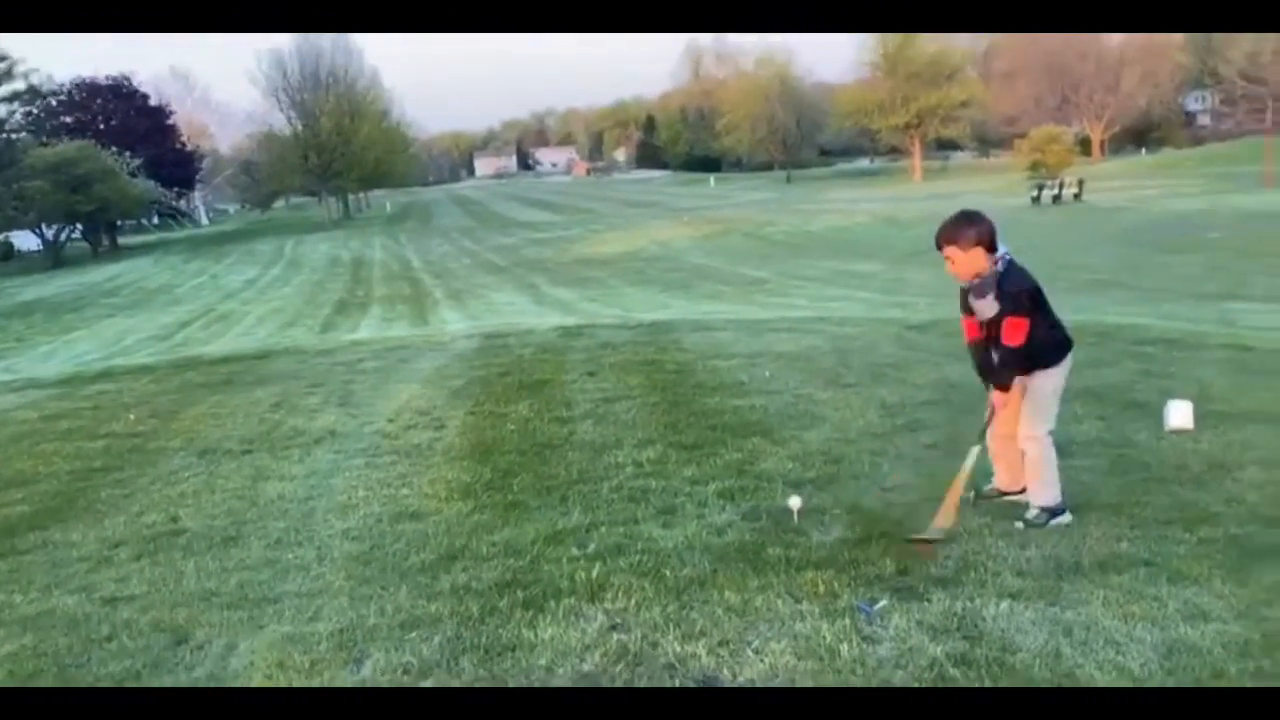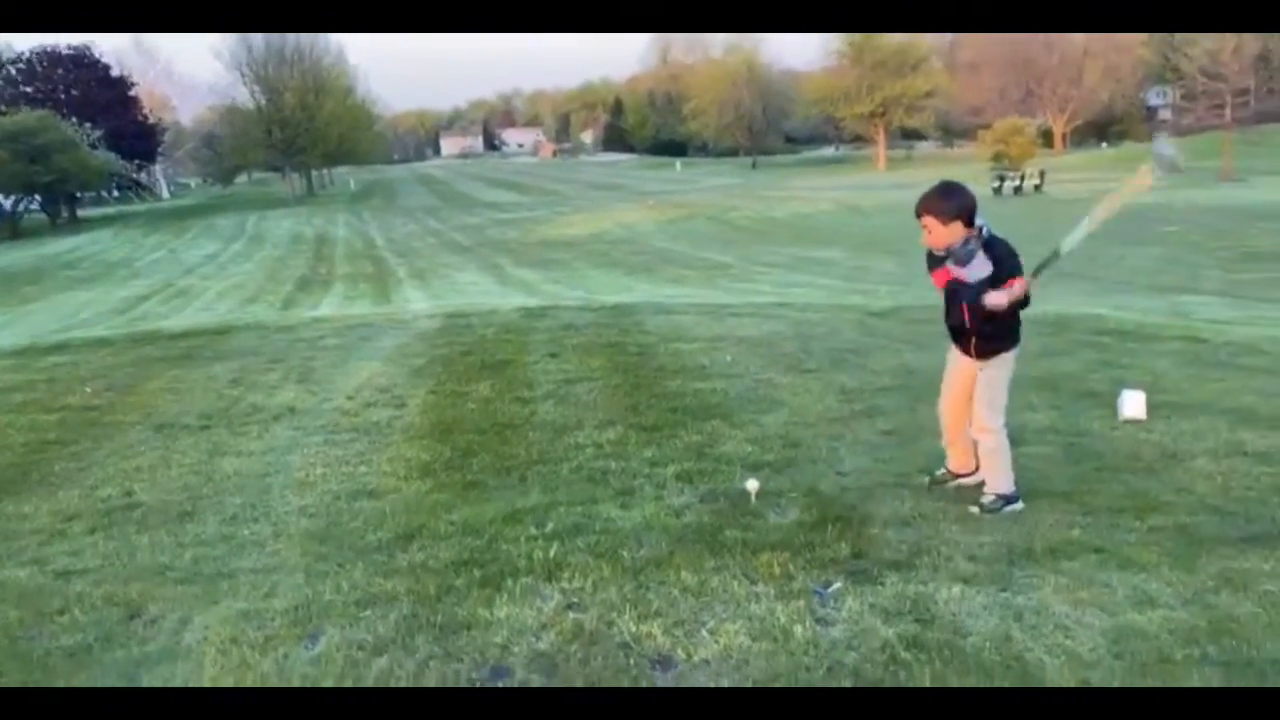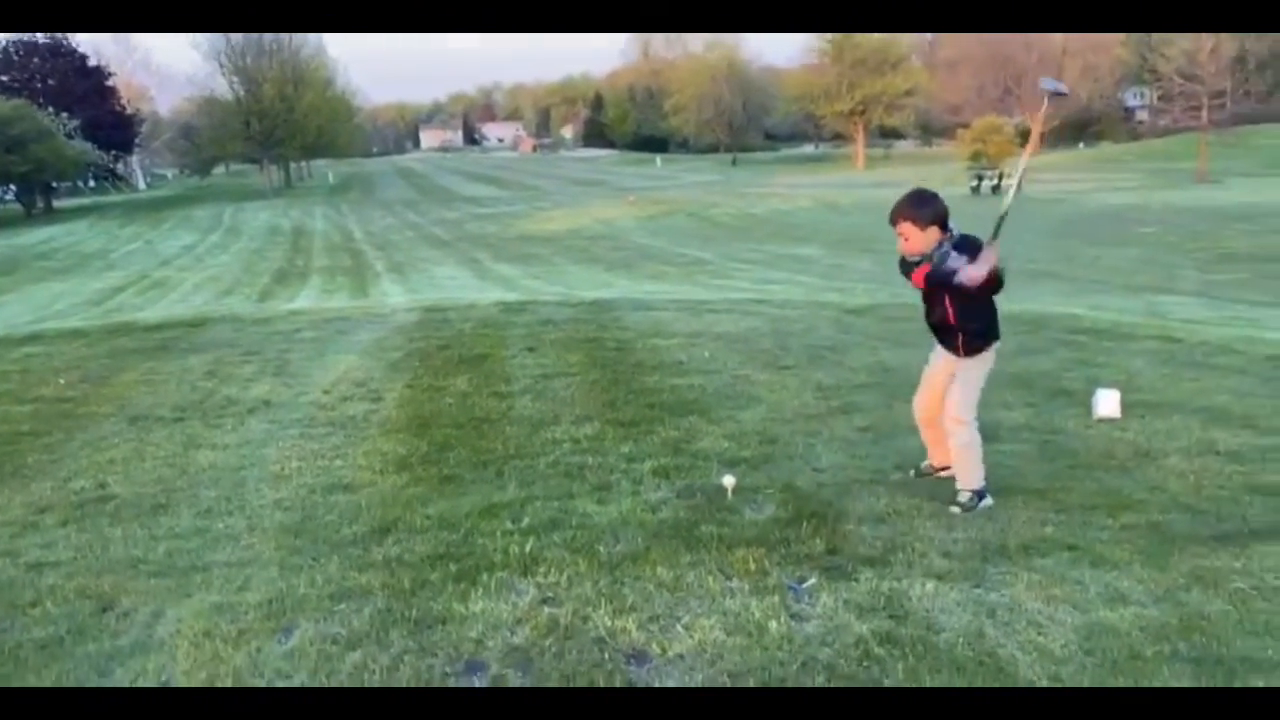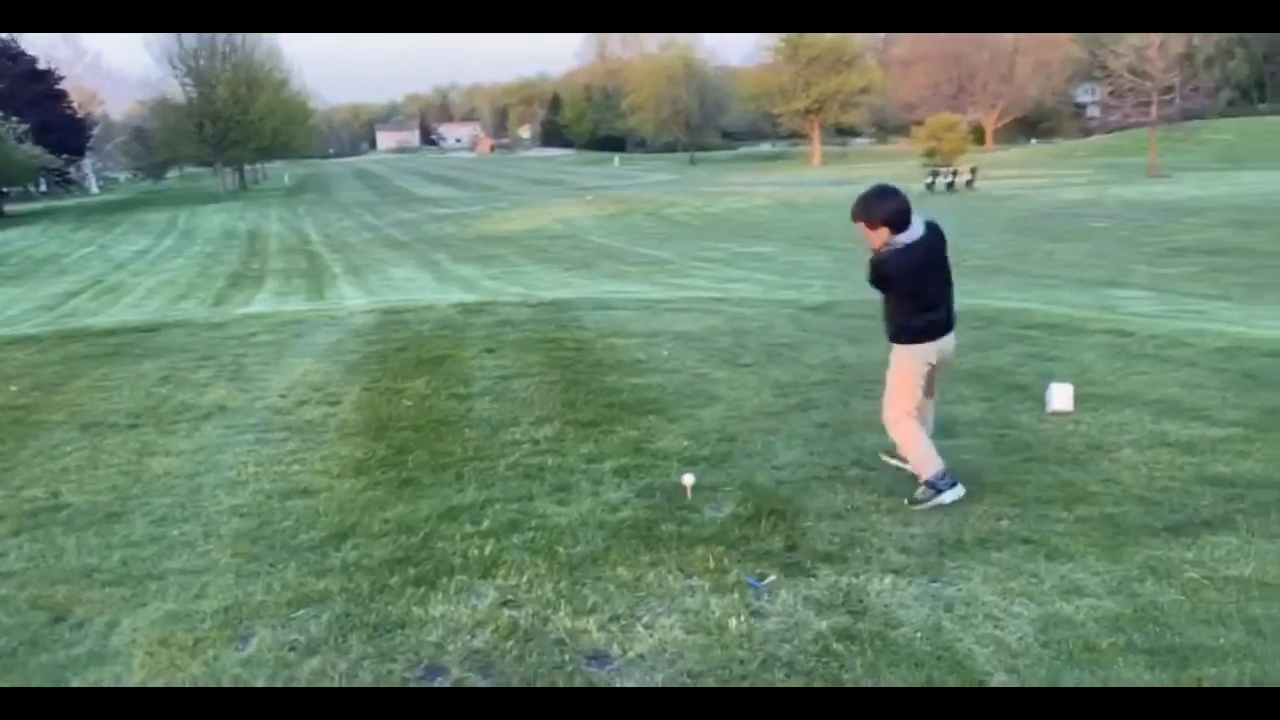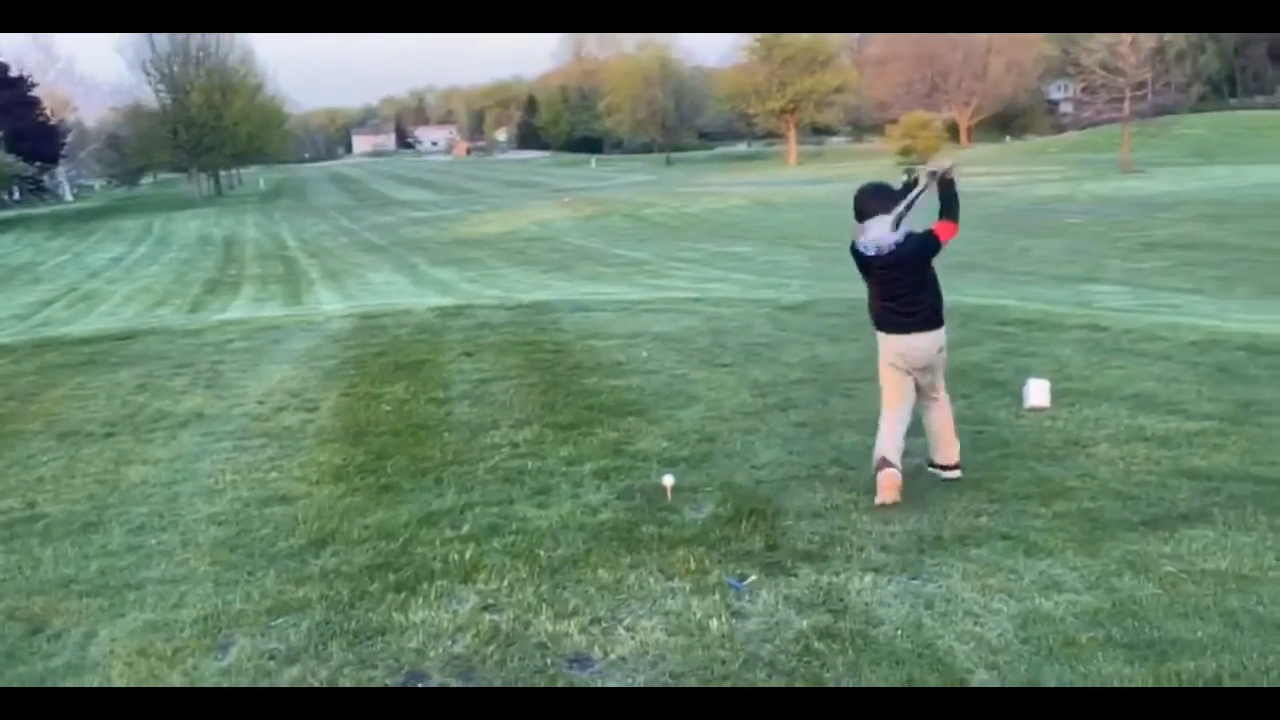
dt=0.3s
person 1, frame 1
left shoulder: (1014, 285)
right shoulder: (971, 288)
left elbow: (1015, 342)
right elbow: (975, 338)
left wrist: (1002, 385)
right wrist: (991, 380)
left hip: (1047, 363)
right hip: (1016, 366)
left knee: (1032, 432)
right knee: (999, 424)
left ankle: (1050, 504)
right ankle: (1011, 483)
person 1, frame 2
left shoulder: (999, 252)
right shoulder: (937, 258)
left elbow: (1017, 297)
right elbow: (954, 287)
left wrist: (1017, 292)
right wrist: (986, 298)
left hip: (997, 351)
right hip: (962, 347)
left knee: (986, 421)
right knee: (950, 410)
left ankle: (1002, 491)
right ankle: (963, 468)
person 1, frame 3
left shoulder: (969, 247)
right shoulder: (911, 263)
left elbow: (991, 286)
right elbow: (932, 278)
left wrist: (987, 271)
right wrist: (962, 275)
left hip: (978, 348)
right hip: (946, 346)
left knee: (957, 415)
right knee: (925, 406)
left ankle: (973, 488)
right ankle: (943, 460)
person 1, frame 4
left shoulder: (884, 263)
right shoulder: (933, 234)
left hip: (913, 345)
right hip: (944, 336)
left knee: (899, 413)
right knee: (921, 395)
left ankle: (938, 479)
right ankle: (913, 454)
person 1, frame 5
left shoulder: (860, 252)
right shoulder: (917, 246)
left elbow: (878, 219)
right elbow: (949, 222)
left wrist: (918, 179)
right wrist: (945, 180)
left hip: (894, 342)
right hip: (931, 336)
left knee: (895, 409)
right knee: (935, 398)
left ankle: (888, 464)
right ankle: (947, 461)
